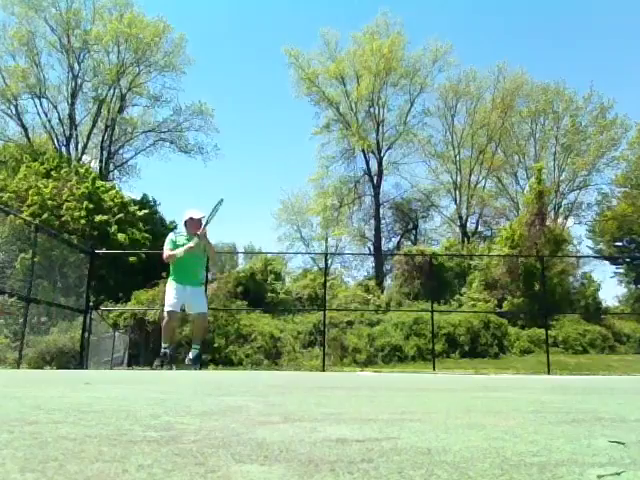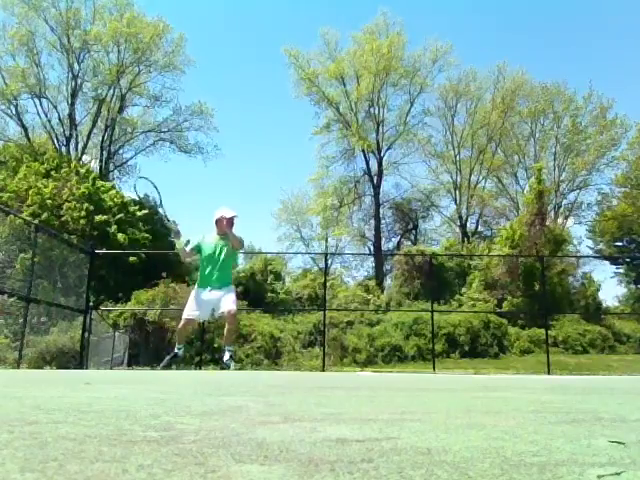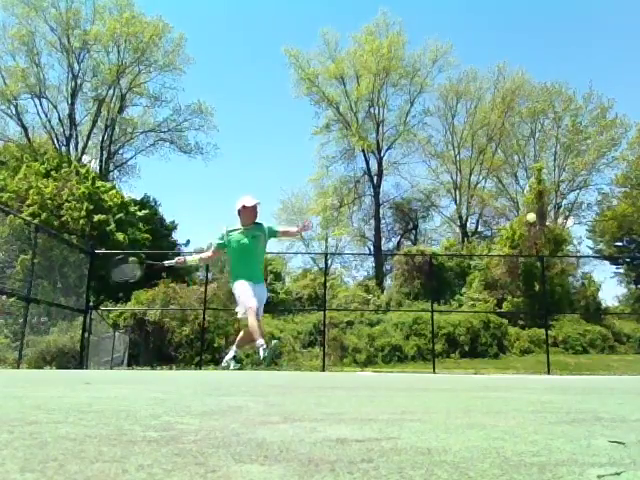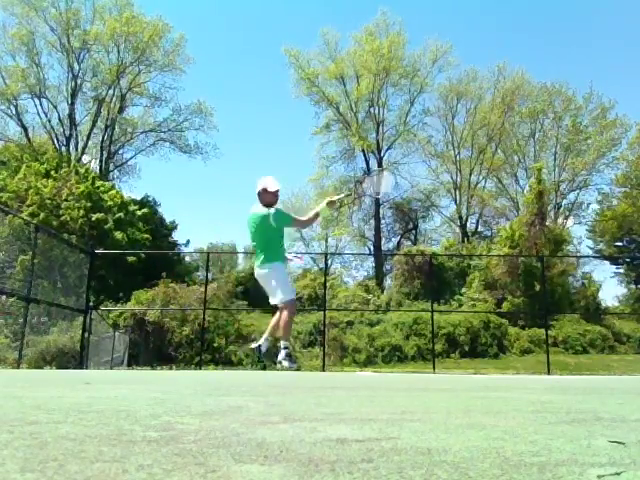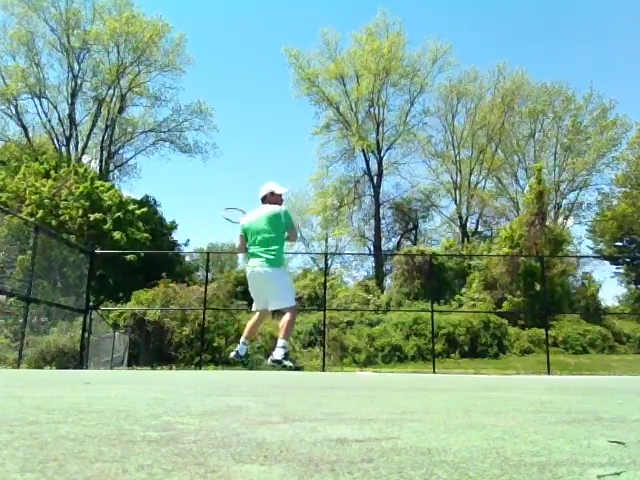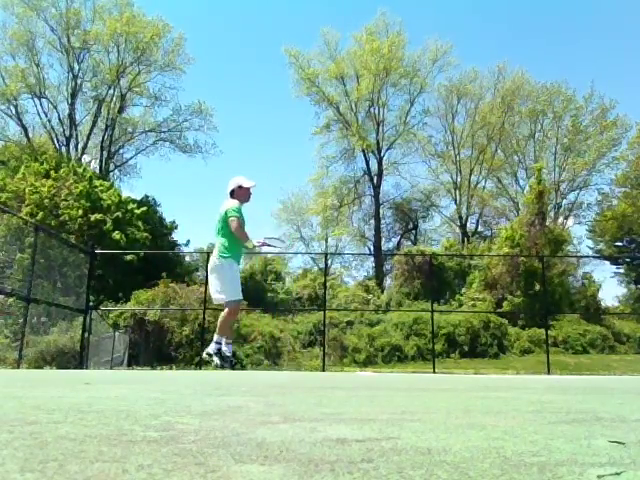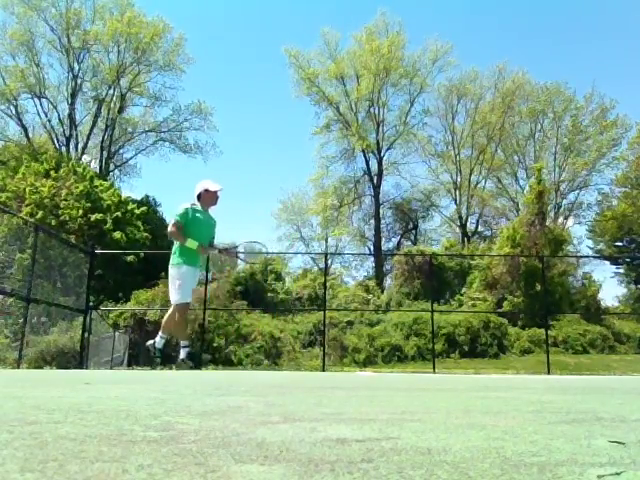
dt=0.4s
person 1, frame 1
left shoulder: (203, 241)
right shoulder: (174, 237)
left elbow: (212, 254)
right elbow: (166, 257)
left wrist: (204, 237)
right wrist: (185, 248)
left hip: (196, 286)
right hip: (176, 284)
left knee: (201, 318)
right knee: (170, 316)
left ankle: (194, 355)
right ankle: (165, 353)
person 1, frame 2
left shoulder: (234, 240)
right shoulder: (203, 240)
left elbow: (239, 246)
left wrist: (227, 230)
left hip: (224, 289)
right hip: (202, 289)
left knee: (231, 314)
right knee: (186, 322)
left ankle: (228, 356)
right ankle: (177, 353)
person 1, frame 3
left shoulder: (262, 230)
right shoulder: (229, 233)
left elbow: (285, 233)
right elbow: (209, 256)
left wrist: (300, 230)
right wrist: (186, 260)
left hip: (259, 284)
right hip: (241, 282)
left knee: (249, 325)
right knee: (252, 308)
left ankle: (230, 357)
right ankle: (262, 349)
person 1, frame 4
left shoulder: (256, 213)
right shoulder: (272, 213)
right elbow: (304, 223)
left wrist: (286, 248)
right wrist: (322, 207)
left hip: (267, 266)
right hip: (271, 267)
left knee: (286, 308)
right knee: (288, 306)
left ankle: (263, 343)
right ankle: (284, 353)
person 1, frame 5
left shoulder: (247, 218)
right shoulder: (280, 212)
left elbow: (240, 247)
right elbow: (293, 236)
left hip: (253, 268)
right hip: (272, 268)
left knee: (262, 312)
right knee: (289, 309)
left ankle: (240, 350)
right ankle: (280, 353)
person 1, frame 6
left shoulder: (233, 208)
right shoulder: (233, 205)
right elbow: (237, 230)
left wrist: (250, 245)
right wrist: (251, 243)
left hip: (228, 263)
right hip: (224, 262)
left knee: (232, 307)
right knee: (233, 305)
left ankle: (225, 352)
right ankle: (217, 348)
person 1, frame 7
left shoulder: (211, 221)
right shoulder: (187, 209)
left elbow: (209, 246)
right elbow: (172, 231)
left wrist: (220, 250)
right wrist: (196, 245)
left hip: (196, 267)
right hip: (181, 265)
left knee: (178, 308)
right knee: (183, 308)
left ankle: (158, 343)
right ankle: (184, 352)
